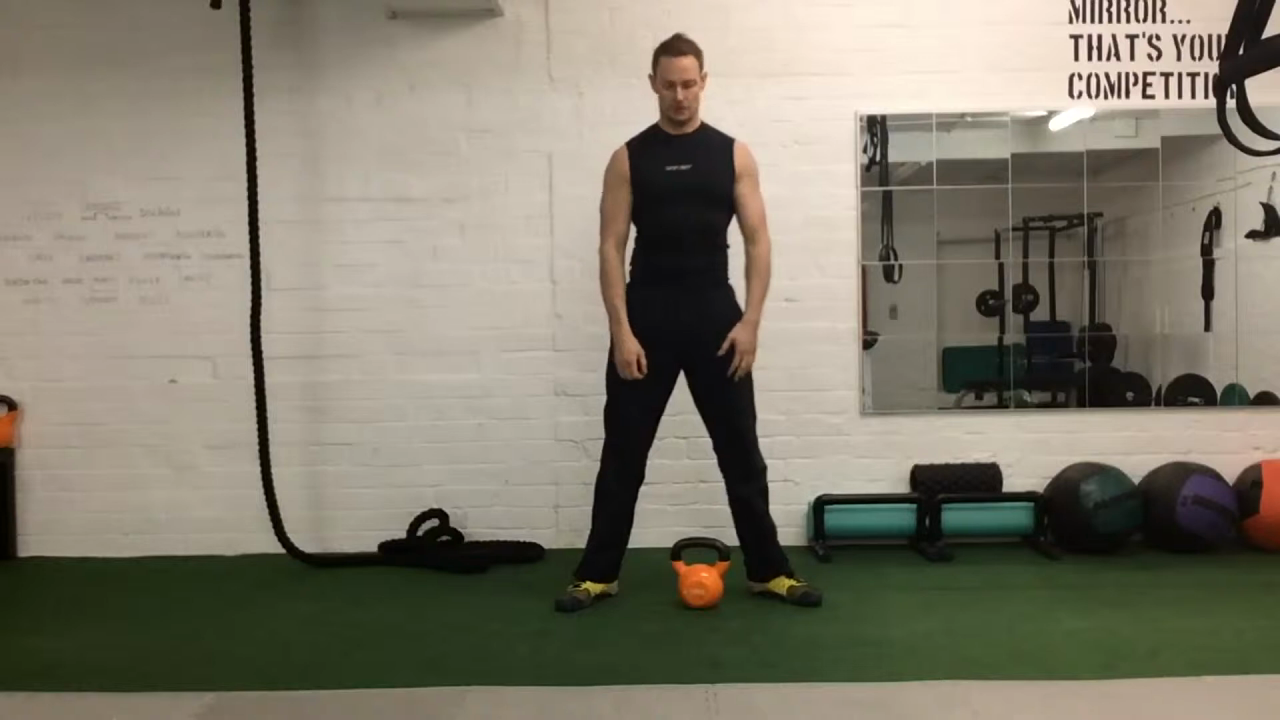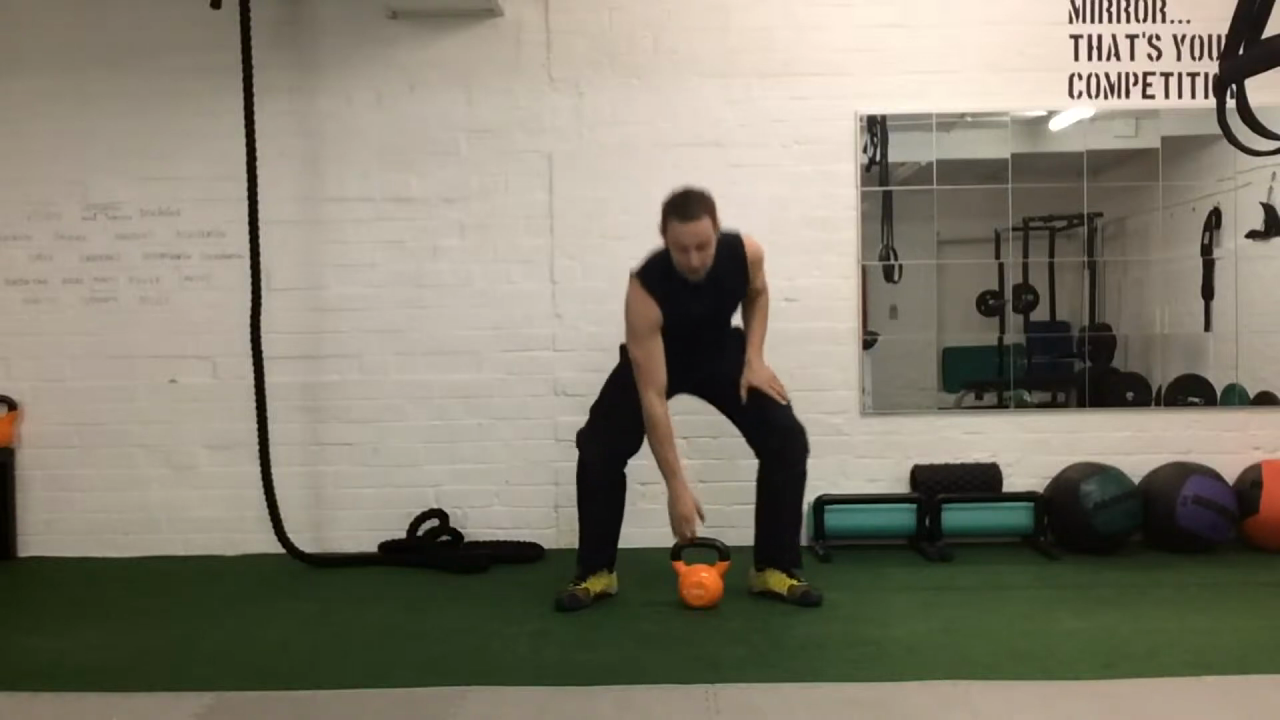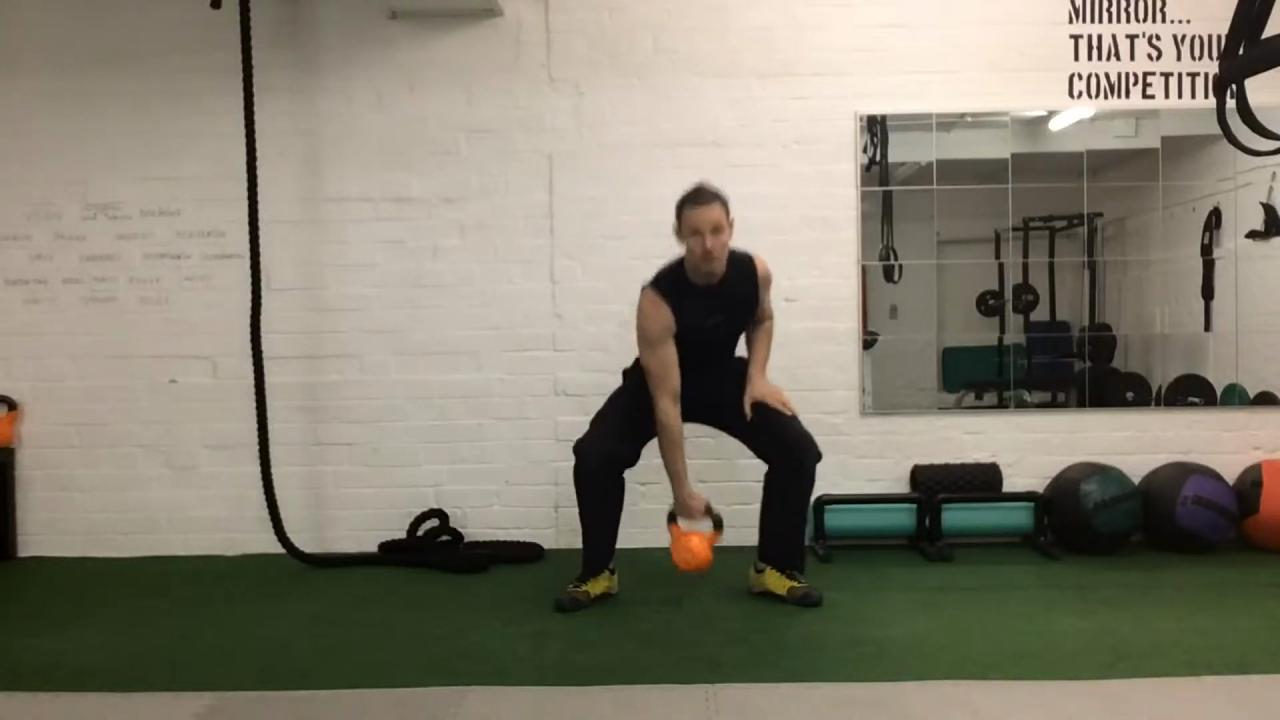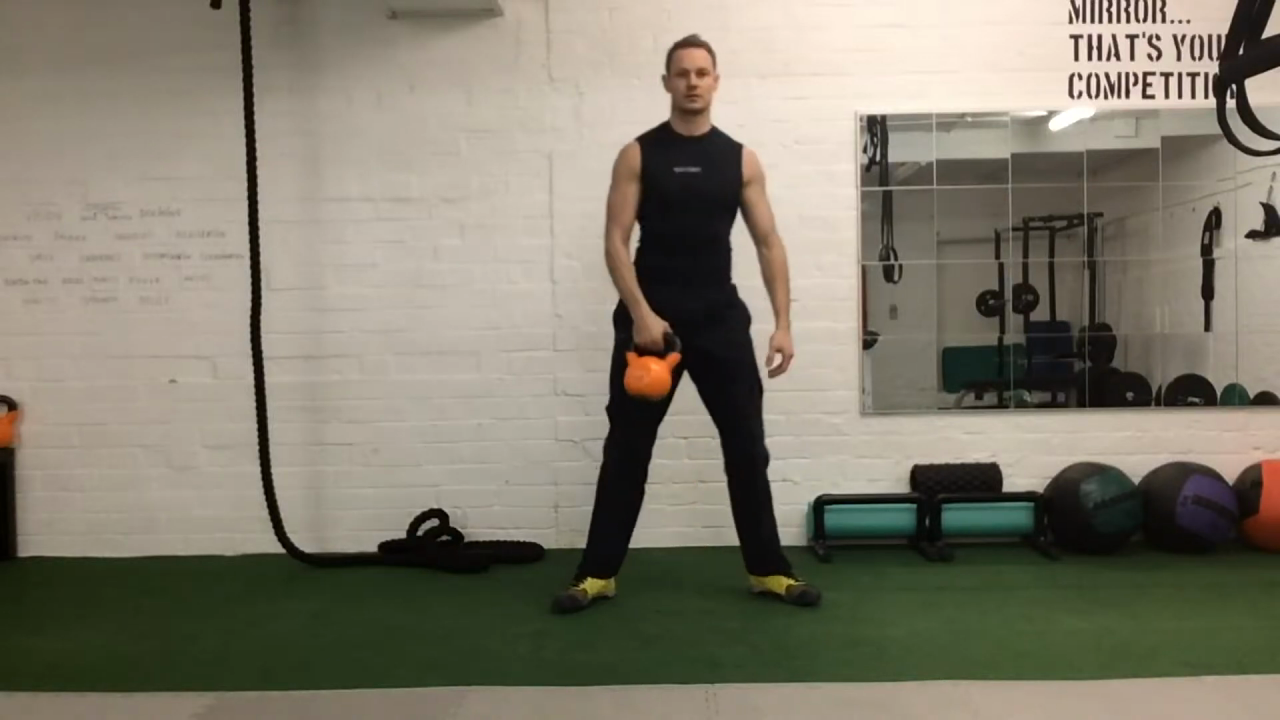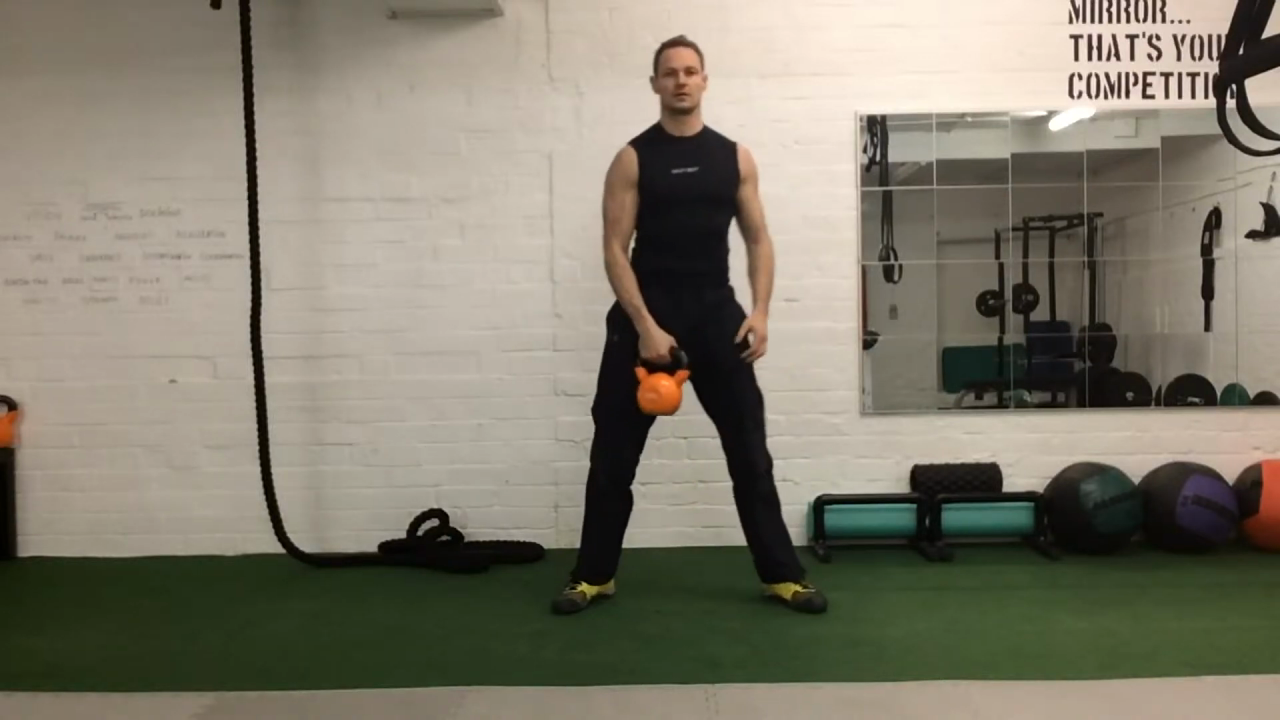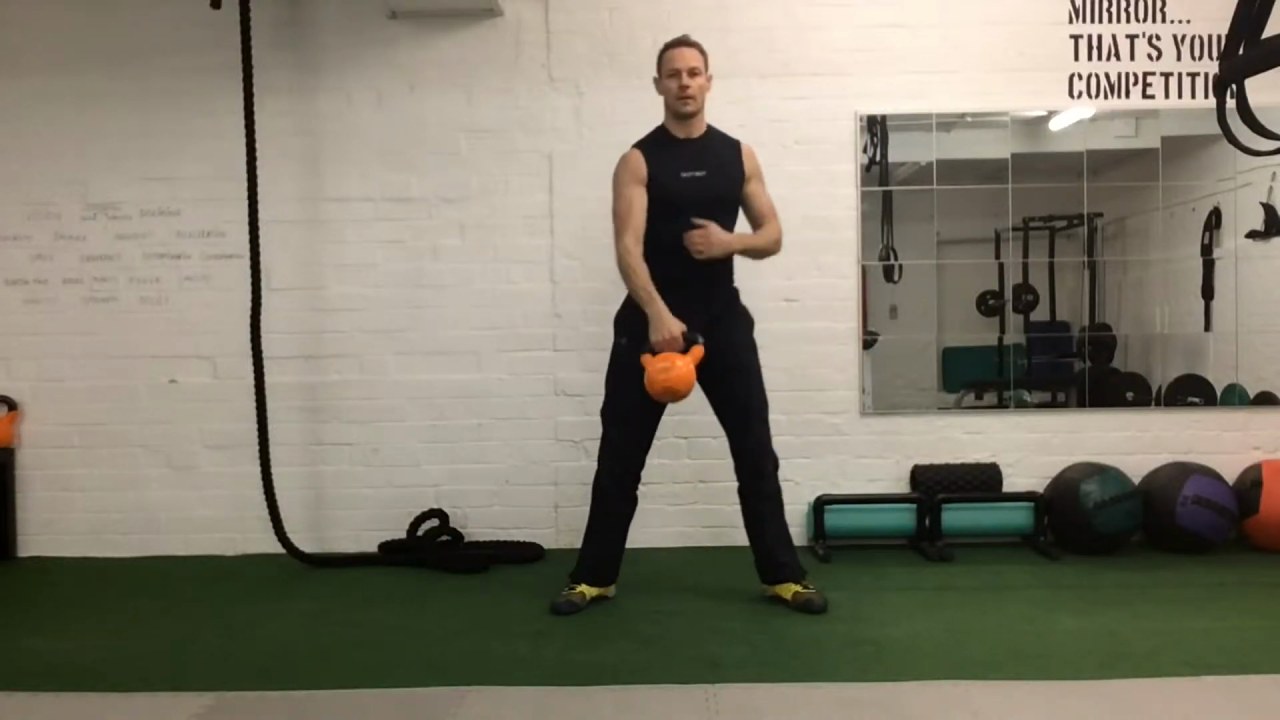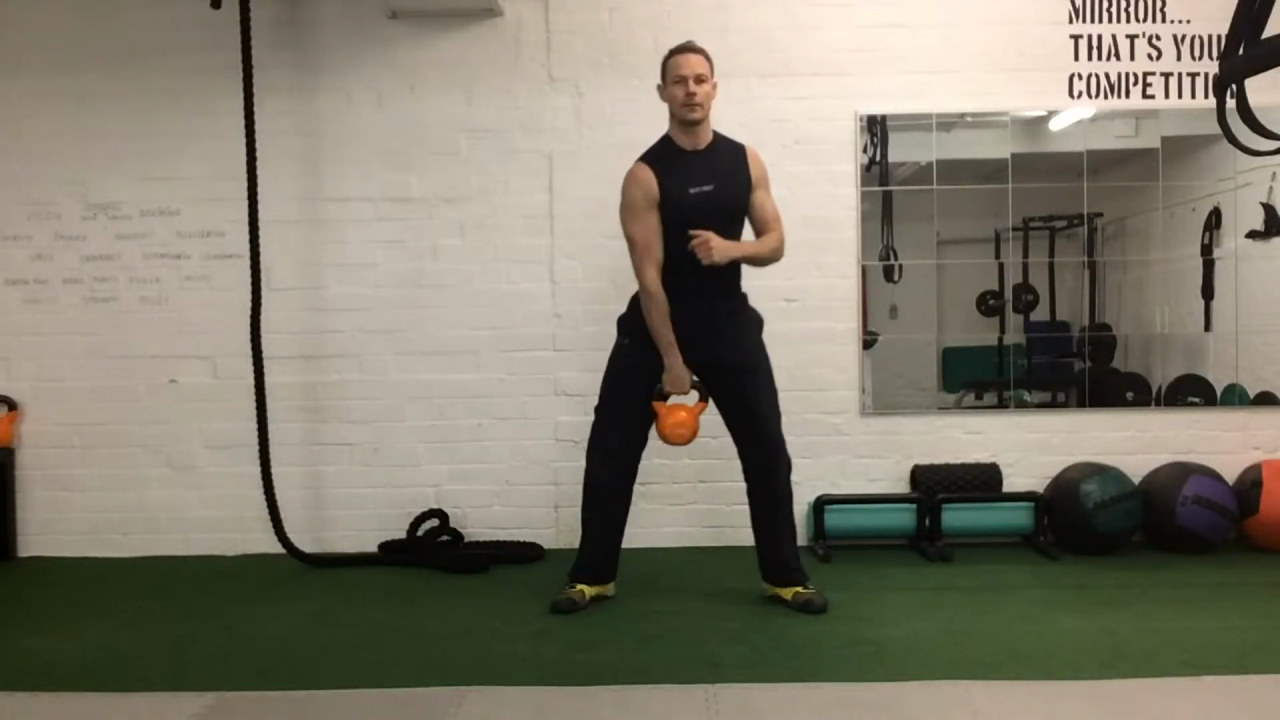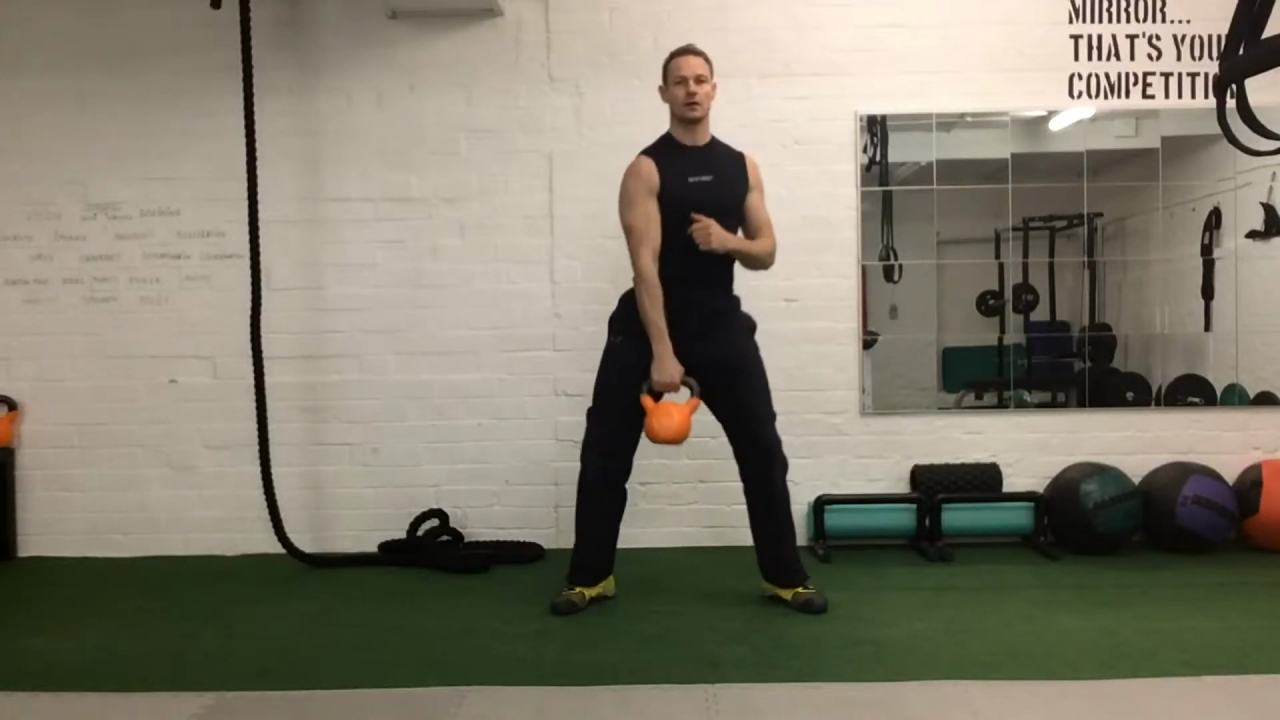
dt=0.5s
person 1, frame 1
left shoulder: (734, 154)
right shoulder: (628, 158)
left elbow: (757, 241)
right elbow: (612, 247)
left wrist: (749, 321)
right wrist: (621, 330)
left hip: (715, 318)
right hip: (646, 320)
left knee: (741, 451)
right knee: (624, 453)
left ankle: (768, 571)
right ankle: (597, 574)
person 1, frame 2
left shoulder: (745, 253)
right shoulder: (645, 289)
right elbow: (652, 400)
left wrist: (754, 359)
right wrist: (676, 488)
left hip: (723, 354)
right hip: (656, 364)
left knee: (787, 441)
right knee: (599, 447)
left ankle: (774, 567)
right ankle: (596, 571)
person 1, frame 3
left shoulder: (755, 272)
right shoulder: (659, 299)
right elbow: (666, 403)
left wrist: (757, 376)
right wrist: (683, 491)
left hip: (725, 380)
right hip: (661, 389)
left knee: (798, 451)
right knee: (595, 456)
left ankle: (775, 567)
right ankle: (597, 573)
person 1, frame 4
left shoulder: (741, 158)
right shoulder: (638, 154)
left elbow: (767, 241)
right elbow: (616, 240)
left wrist: (783, 323)
right wrist: (639, 313)
left hip: (720, 315)
right hip: (650, 313)
left knee: (746, 448)
right knee: (626, 449)
left ankle: (768, 569)
right ankle: (598, 573)
person 1, frame 5
left shoulder: (734, 156)
right shoulder: (633, 159)
left elbow: (758, 237)
right elbow: (615, 250)
left wrist: (760, 309)
right wrist: (645, 326)
left hip: (716, 316)
right hip: (645, 319)
left knee: (749, 453)
right knee: (613, 454)
left ankle: (781, 574)
right ankle: (594, 575)
person 1, frame 6
left shoulder: (738, 154)
right shoulder: (638, 160)
left elbow: (773, 232)
right elbow: (627, 247)
left wrist: (733, 241)
right wrist: (657, 315)
left hip: (721, 316)
right hip: (652, 319)
left knee: (755, 451)
right knee: (620, 455)
left ankle: (783, 575)
right ankle: (594, 576)
person 1, frame 7
left shoulder: (745, 162)
right shoulder: (644, 175)
left elbow: (775, 241)
right elbow: (649, 277)
left wrist: (733, 249)
right wrist: (671, 364)
left hip: (728, 321)
right hip: (655, 324)
left knee: (767, 450)
right knee: (610, 450)
left ankle: (784, 577)
right ankle: (594, 576)
person 1, frame 8
left shoulder: (742, 166)
right shoulder: (645, 169)
left elbow: (767, 251)
right elbow: (645, 265)
left wrist: (729, 241)
right wrist: (661, 354)
left hip: (722, 325)
right hip: (645, 327)
left knee: (764, 452)
right knee: (603, 454)
left ankle: (785, 577)
right ankle: (590, 577)
